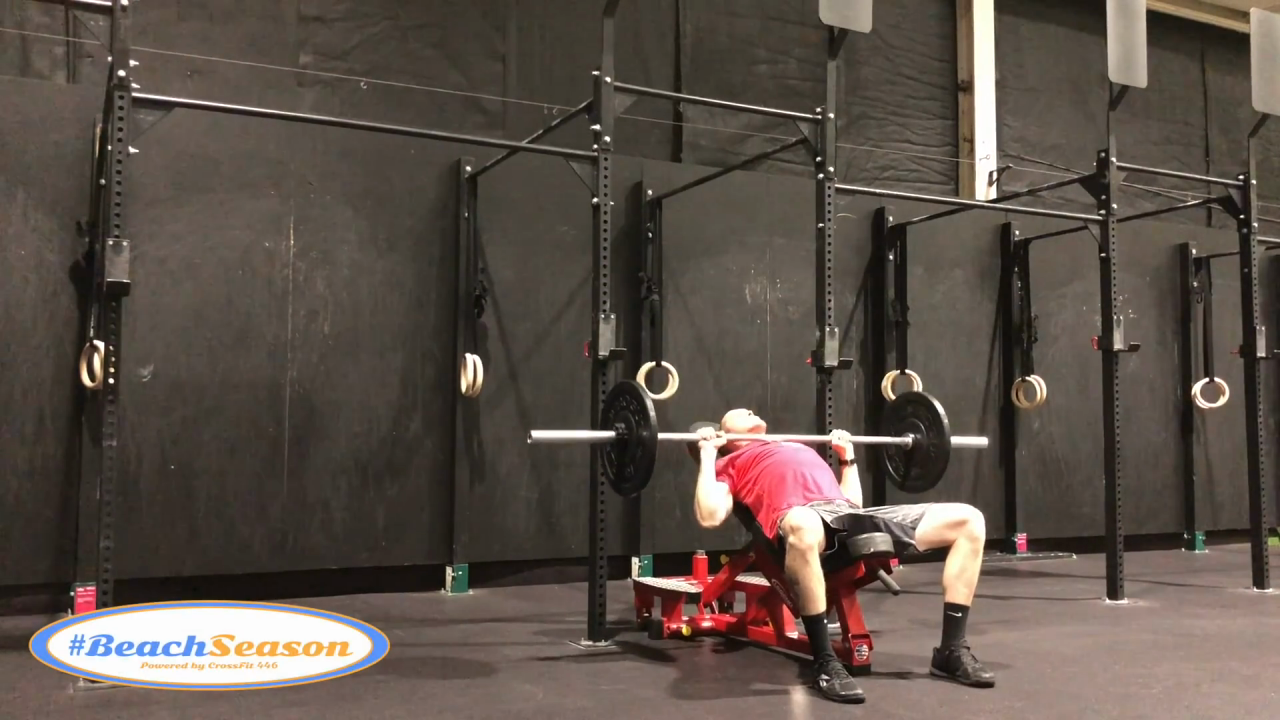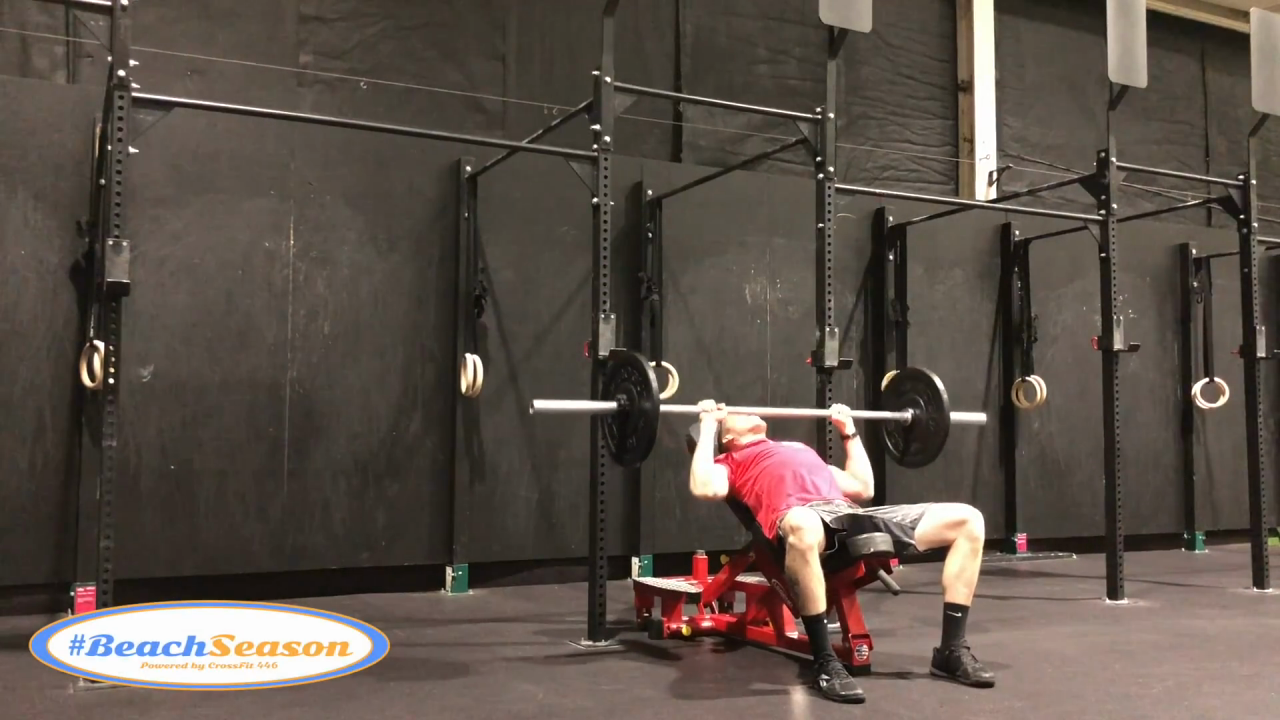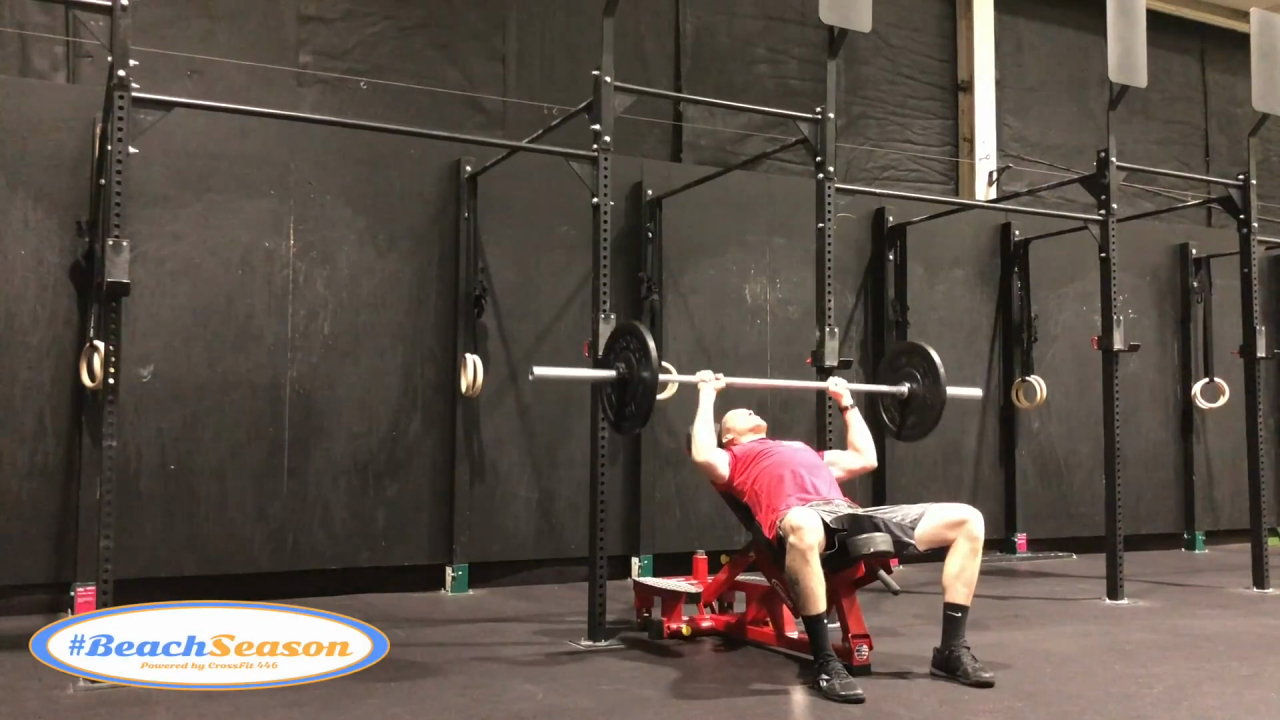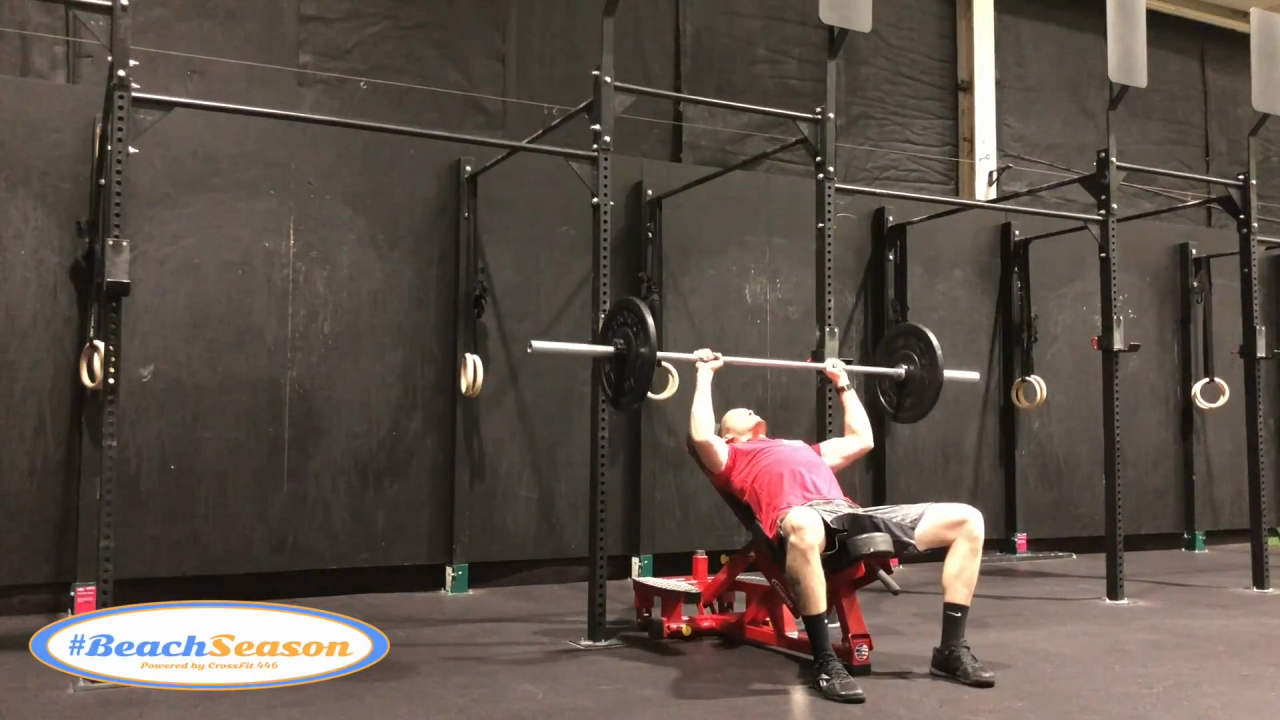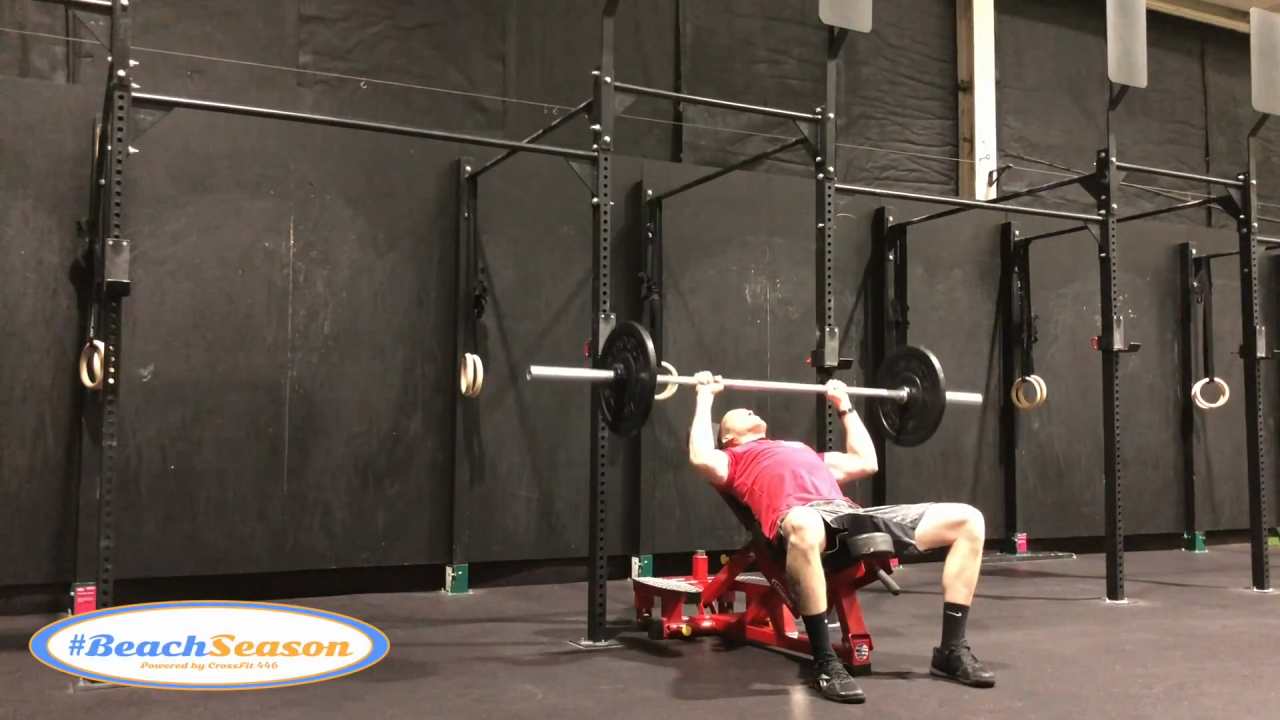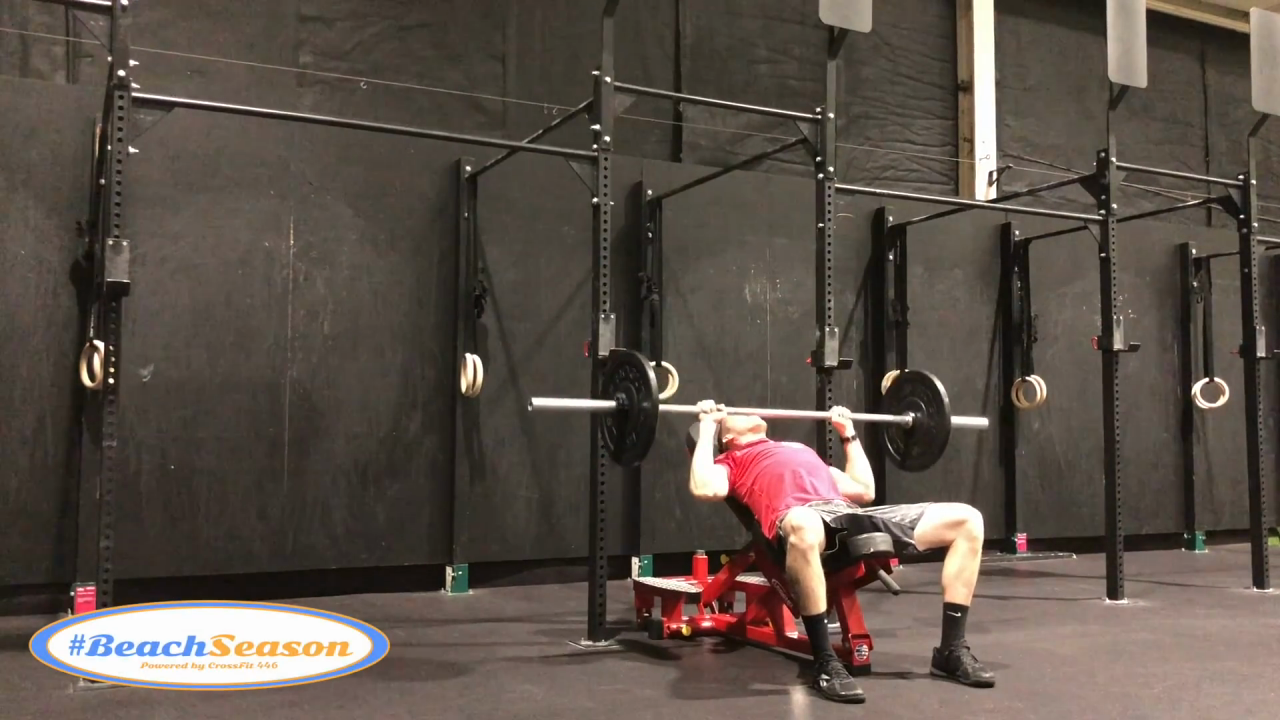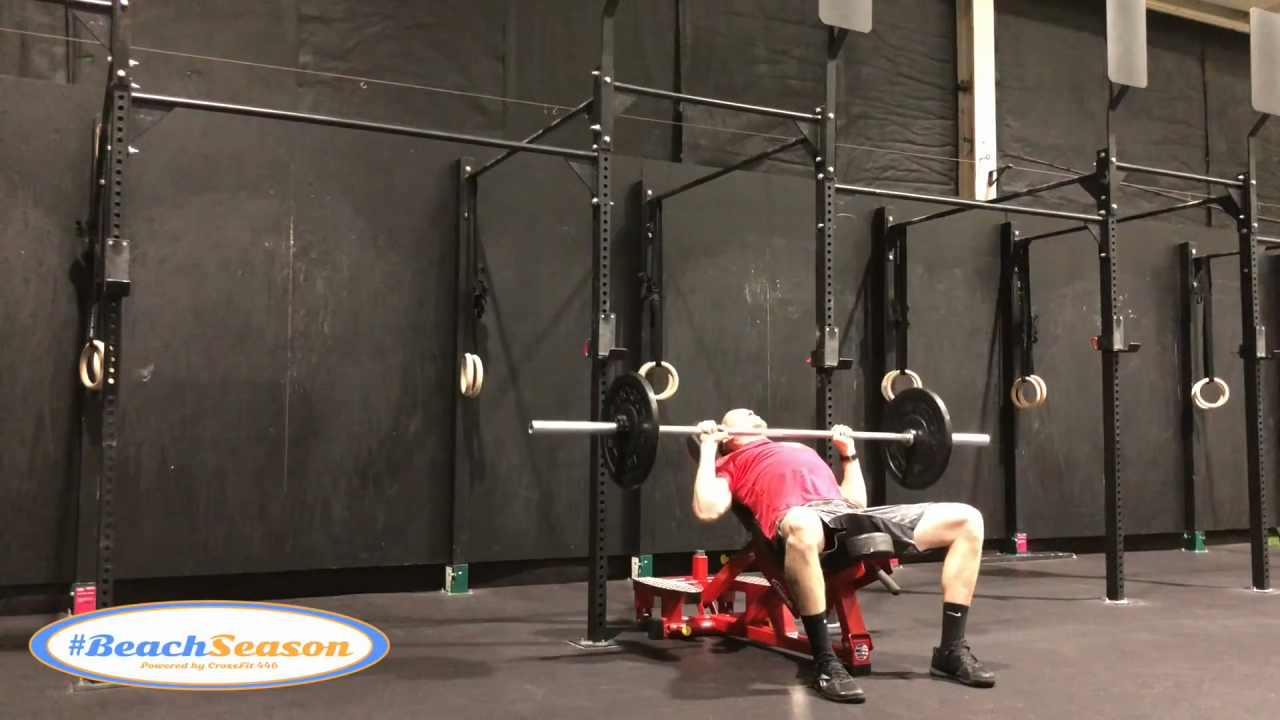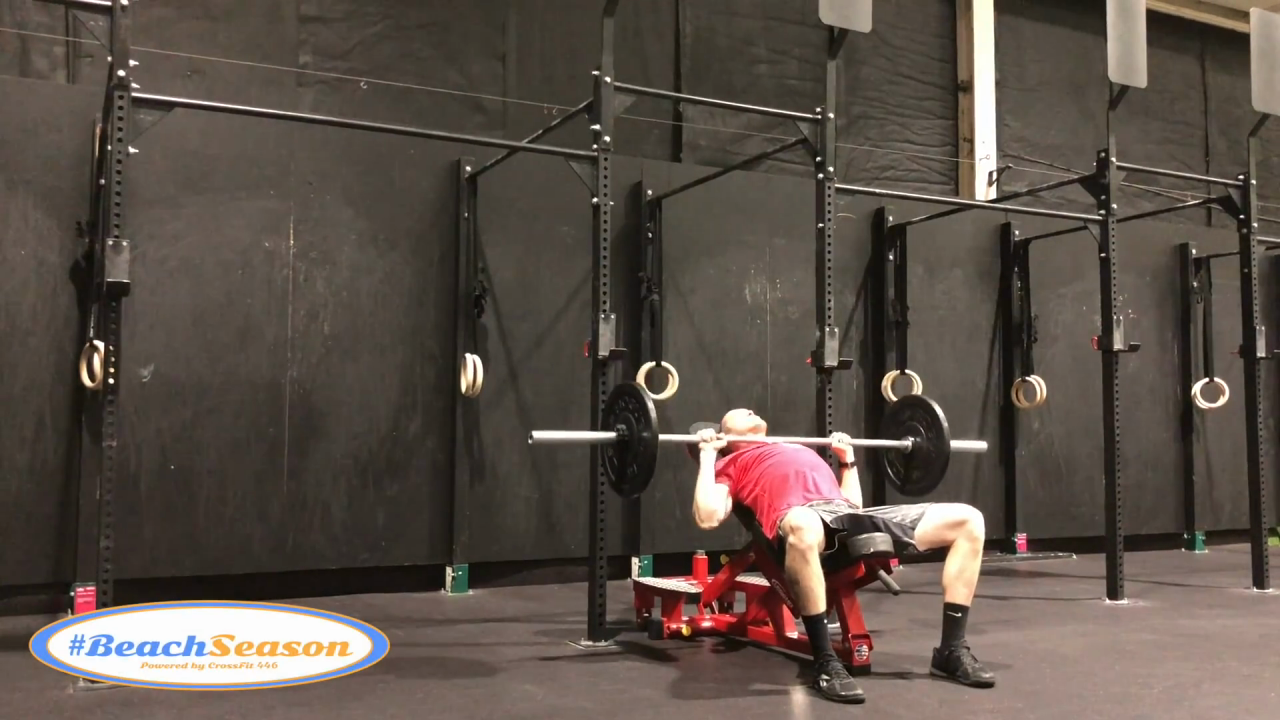
dt=0.2s
person 1, frame 1
left shoulder: (802, 451)
right shoulder: (731, 465)
right elbow: (709, 517)
left wrist: (847, 457)
right wrist: (708, 453)
left hip: (850, 515)
right hip: (801, 518)
left knee: (968, 521)
right knee: (804, 527)
left ankle: (952, 651)
right ankle: (825, 662)
person 1, frame 2
left shoulder: (801, 450)
right shoulder: (733, 462)
left elbow: (863, 488)
right elbow: (704, 488)
left wrist: (849, 431)
right wrist: (708, 426)
left hip: (850, 516)
right hip: (800, 517)
left knee: (967, 520)
right knee: (804, 527)
left ankle: (952, 651)
right ankle: (825, 662)
person 1, frame 3
left shoulder: (803, 451)
right shoulder: (732, 460)
left elbow: (866, 459)
right elbow: (704, 456)
left wrist: (846, 403)
right wrist: (708, 396)
left hip: (852, 515)
right hip: (802, 518)
left knee: (967, 520)
right knee: (804, 527)
left ankle: (951, 651)
right ankle: (825, 662)
person 1, frame 4
left shoulder: (802, 450)
right shoulder: (731, 458)
left elbow: (862, 440)
right elbow: (702, 437)
left wrist: (842, 383)
right wrist: (705, 375)
left hip: (853, 515)
right hip: (802, 520)
left knee: (968, 521)
right knee: (805, 528)
left ankle: (952, 651)
right ankle: (825, 662)
person 1, frame 5
left shoulder: (803, 450)
right shoulder: (732, 459)
left elbow: (867, 463)
right elbow: (701, 459)
left wrist: (844, 406)
right wrist: (705, 397)
left hip: (854, 515)
right hip: (803, 520)
left knee: (967, 521)
right knee: (806, 528)
left ankle: (952, 651)
right ankle: (826, 662)
person 1, frame 6
left shoulder: (802, 449)
right shoulder: (731, 461)
left elbow: (865, 491)
right elbow: (703, 489)
left wrist: (848, 433)
right wrist: (707, 426)
left hip: (852, 517)
right hip: (803, 520)
left knee: (966, 520)
right knee: (804, 527)
left ankle: (951, 651)
right ankle: (826, 663)
person 1, frame 7
left shoulder: (804, 450)
right shoulder: (730, 463)
right elbow: (707, 511)
left wrist: (848, 452)
right wrist: (708, 448)
left hip: (850, 516)
right hip: (800, 517)
left knee: (967, 520)
right knee: (802, 527)
left ankle: (952, 651)
right ankle: (826, 663)
person 1, frame 8
left shoulder: (804, 453)
right shoulder: (731, 466)
right elbow: (708, 517)
left wrist: (847, 459)
right wrist: (708, 454)
left hip: (849, 515)
right hip: (801, 519)
left knee: (967, 521)
right knee: (804, 527)
left ankle: (951, 651)
right ankle: (826, 663)
